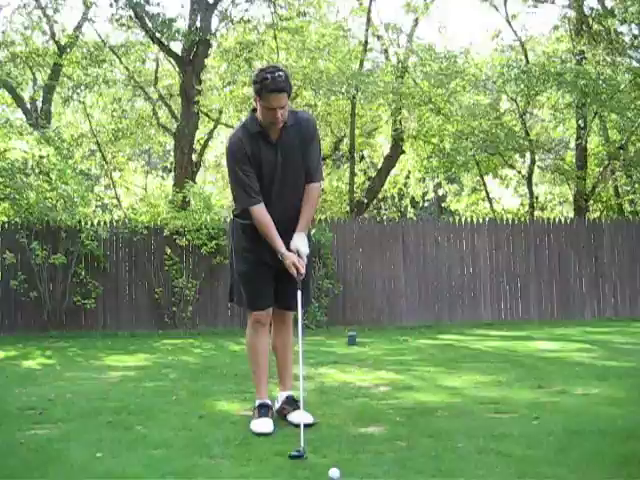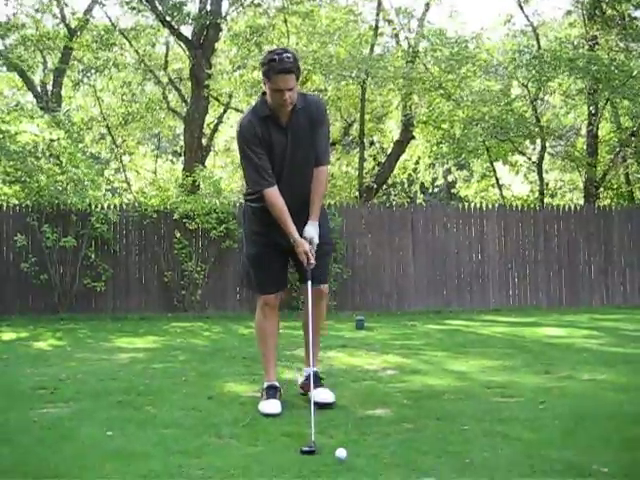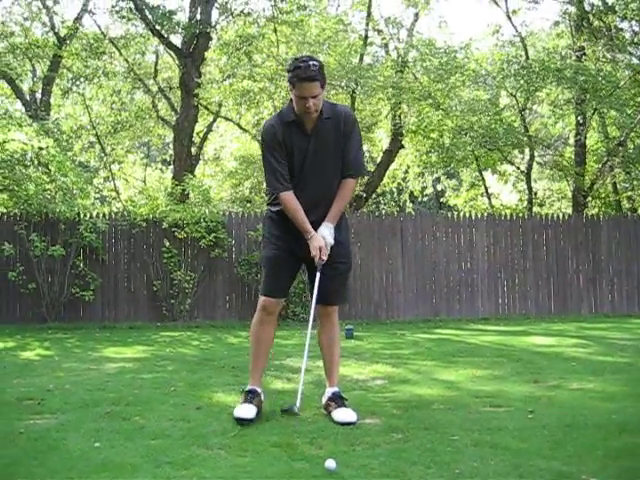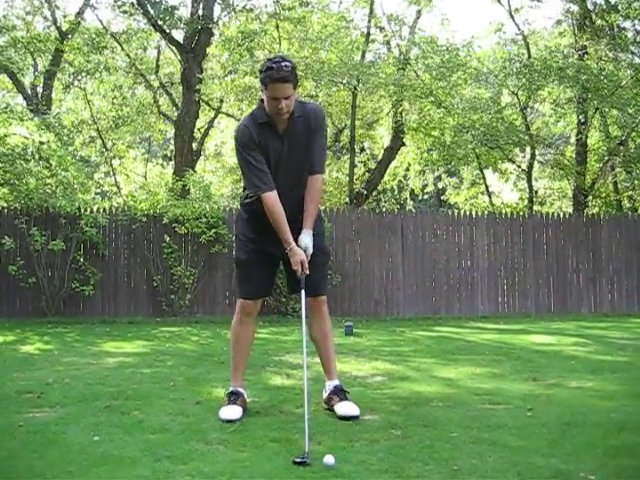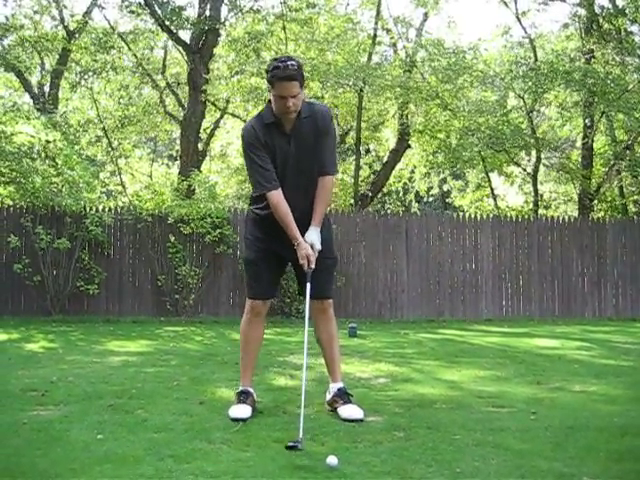
dt=0.7s
person 1, frame 1
left shoulder: (305, 126)
right shoulder: (239, 142)
left elbow: (314, 183)
right elbow: (253, 204)
left wrist: (300, 236)
right wrist: (281, 251)
left hip: (294, 236)
right hip: (253, 238)
left knee: (286, 316)
right knee: (259, 317)
left ankle: (286, 396)
right ankle: (262, 402)
person 1, frame 2
left shoulder: (315, 109)
right shoulder: (249, 125)
left elbow: (321, 167)
right elbow: (267, 187)
left wrist: (312, 224)
right wrist: (294, 238)
left hip: (308, 215)
right hip: (264, 220)
left knee: (318, 292)
right knee: (269, 300)
left ankle: (312, 371)
right ankle: (270, 384)
person 1, frame 3
left shoulder: (344, 119)
right shoulder: (273, 129)
left elbow: (351, 177)
right elbow: (283, 190)
left wrist: (328, 227)
right wrist: (310, 235)
left hip: (330, 227)
right hip: (284, 227)
left knee: (328, 310)
right knee: (268, 304)
left ankle: (333, 393)
right ankle: (253, 389)
person 1, frame 4
left shoulder: (314, 116)
right shoulder: (247, 131)
left elbow: (316, 176)
right elbow: (266, 192)
left wrist: (306, 233)
right wrist: (289, 246)
left hip: (305, 223)
right hip: (258, 227)
left knee: (317, 303)
right knee: (247, 306)
left ankle: (333, 386)
right ankle: (236, 391)
person 1, frame 5
left shoulder: (321, 117)
right shoulder: (254, 131)
left elbow: (326, 176)
right elbow: (271, 191)
left wrist: (313, 231)
right wrist: (297, 242)
left hip: (313, 225)
right hip: (267, 228)
left knee: (323, 305)
right knee: (255, 306)
left ankle: (337, 389)
right ankle: (245, 390)
